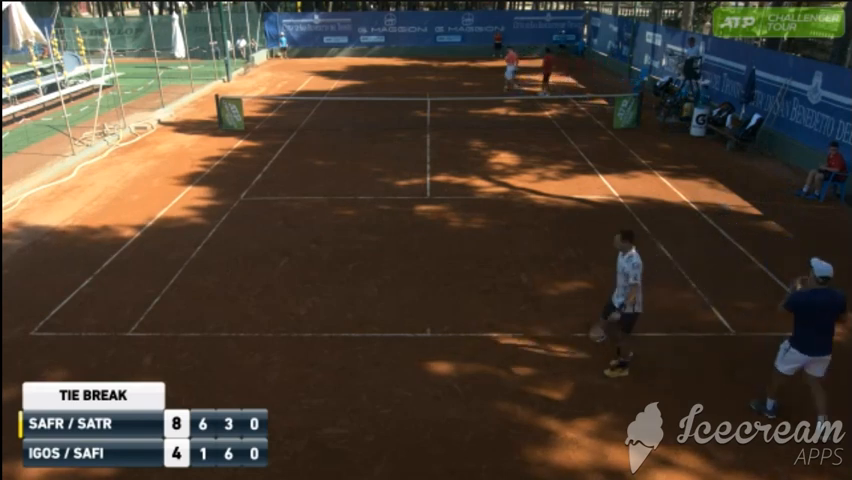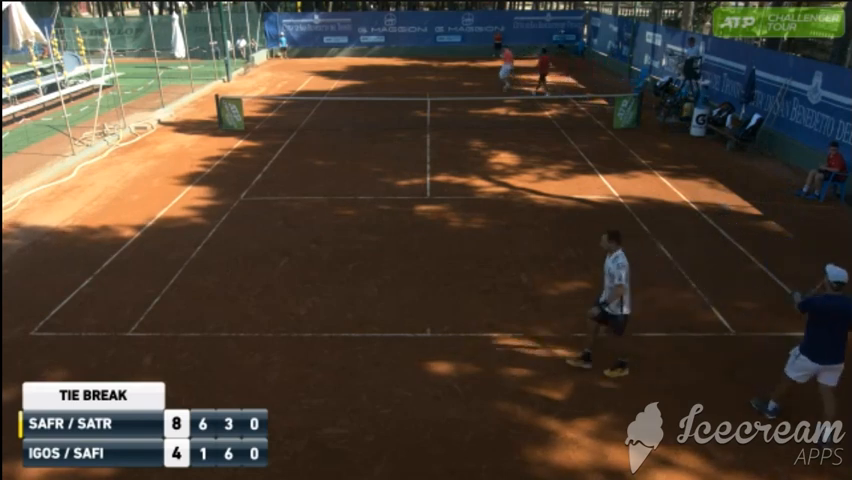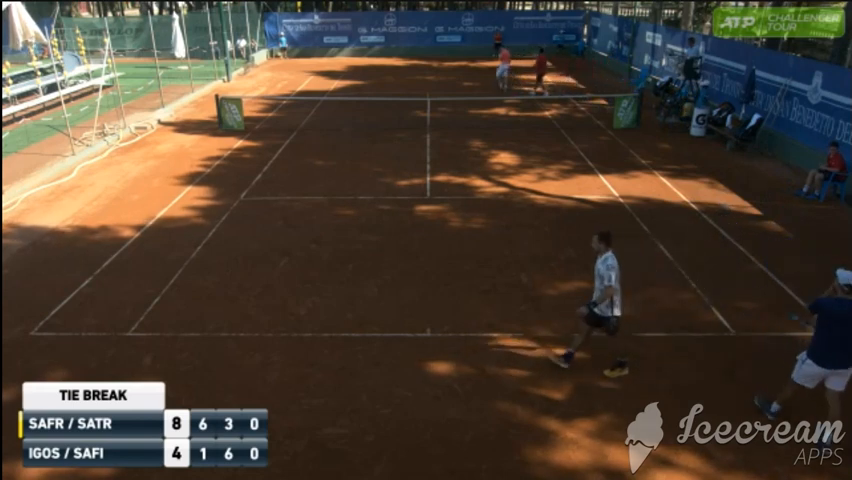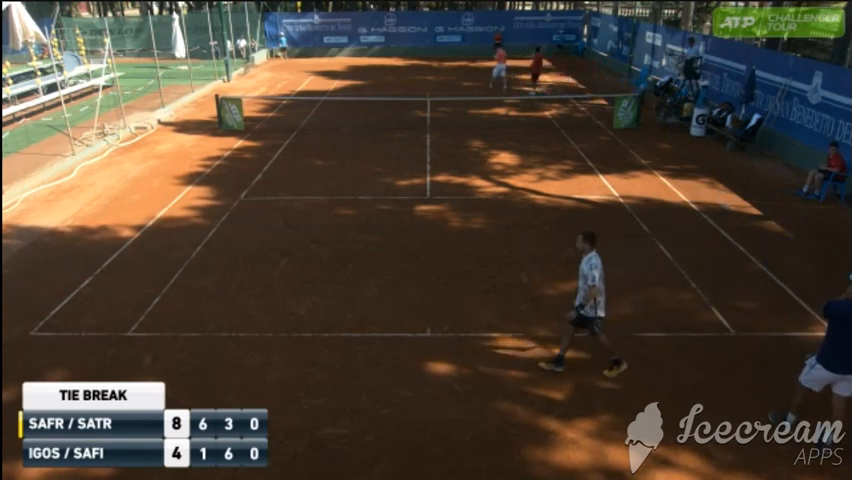
dt=0.1s
person 1, frame 1
left shoulder: (800, 297)
right shoulder: (839, 298)
left elbow: (784, 306)
right elbow: (840, 318)
left wrist: (795, 288)
left hip: (799, 348)
right hip: (824, 350)
left knee: (779, 375)
right knee: (816, 385)
left ankle: (769, 407)
right ankle: (821, 427)
person 1, frame 2
left shoulder: (814, 301)
left elbow: (800, 307)
left wrist: (817, 290)
left hip: (810, 355)
right hip: (836, 359)
left knee: (788, 380)
right knee: (828, 394)
left ankle: (770, 408)
right ankle: (826, 437)
person 1, frame 3
left shoulder: (824, 304)
left elbow: (813, 309)
left wrist: (830, 292)
left hip: (817, 360)
left knee: (794, 384)
right knee: (834, 399)
left ankle: (773, 409)
right ankle: (827, 438)
person 1, frame 4
left shoulder: (836, 306)
left elbow: (826, 313)
left hip: (826, 364)
left knee: (802, 388)
left ankle: (789, 421)
right ankle: (827, 439)
person 2, frame 1
left shoulder: (634, 262)
right shoulder: (622, 254)
left elbow: (634, 289)
left wrist: (619, 310)
left hip: (628, 307)
right hip: (616, 299)
left knee: (621, 335)
right knee: (602, 326)
left ankle: (623, 366)
right ankle: (622, 353)
person 2, frame 2
left shoulder: (620, 263)
right shoulder: (611, 256)
left elbow: (619, 290)
left wrist: (600, 306)
left hip: (617, 307)
right hip: (606, 302)
left knee: (617, 336)
right knee: (592, 326)
left ankle: (622, 366)
right ankle: (586, 358)
person 2, frame 3
left shoulder: (609, 264)
right shoulder: (602, 257)
left elbow: (609, 291)
left wrist: (589, 306)
left hip: (608, 309)
right hip: (597, 305)
left knee: (612, 337)
right knee: (584, 330)
left ankle: (622, 365)
right ankle: (567, 358)
person 2, frame 4
left shoulder: (593, 264)
right shoulder: (588, 258)
left elbow: (593, 291)
left wrist: (577, 309)
left hip: (591, 310)
right hip: (582, 305)
left knee: (598, 338)
right knee: (568, 330)
left ankle: (618, 362)
right ankle: (557, 362)
